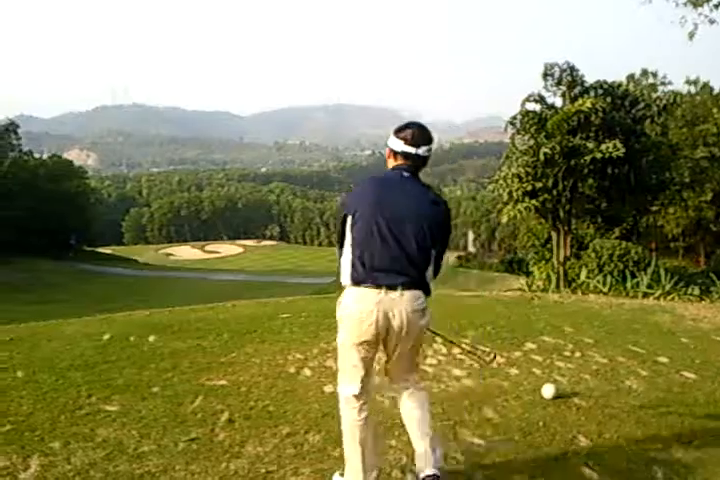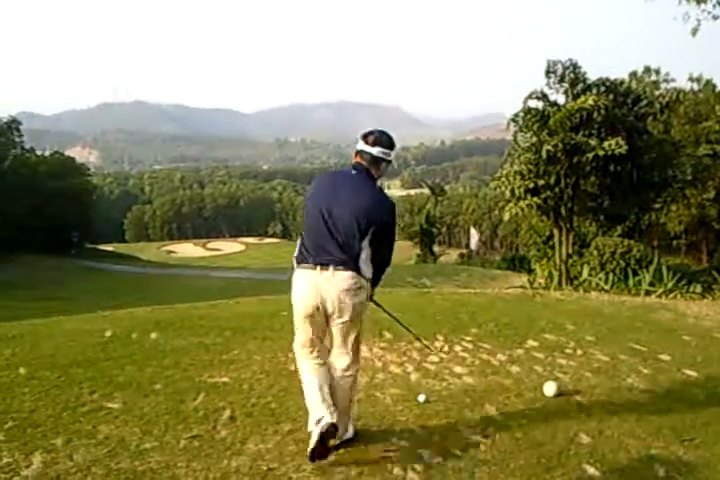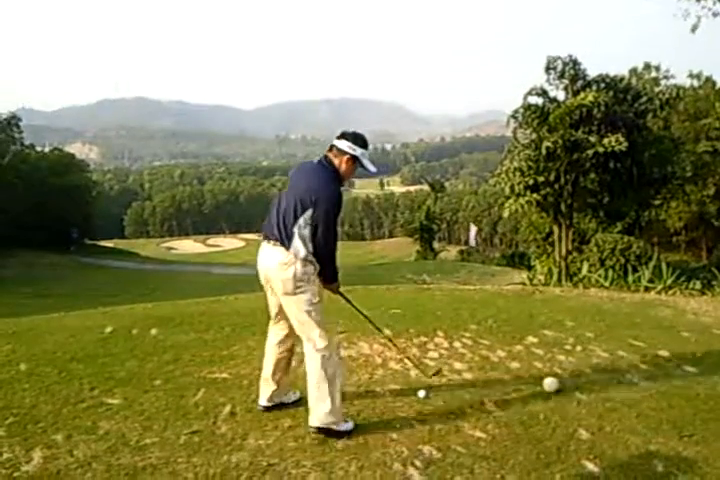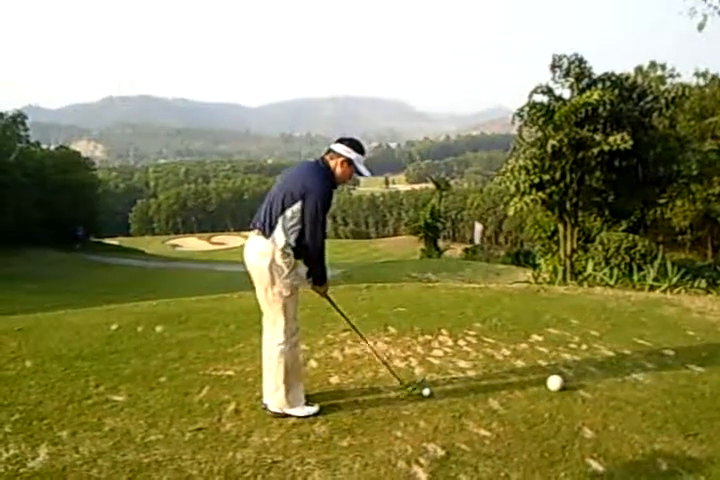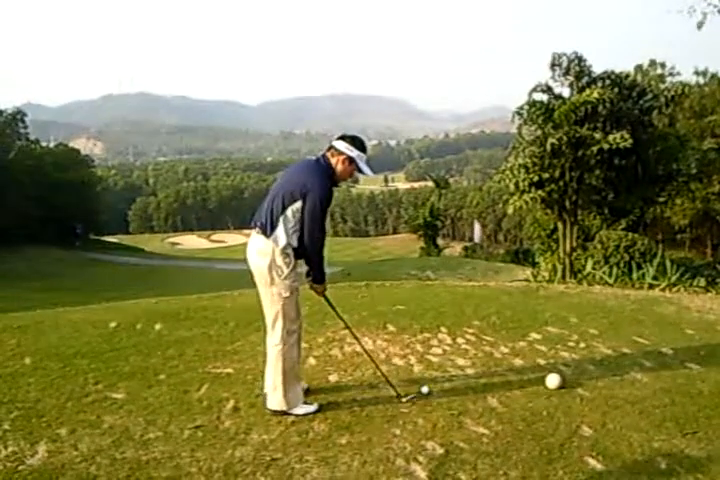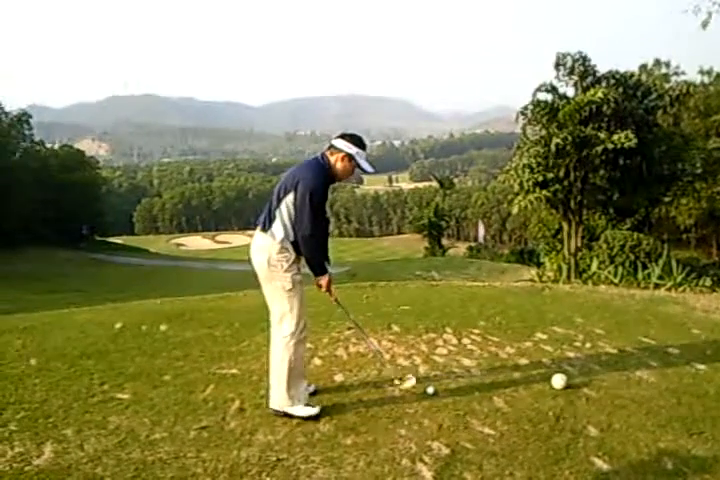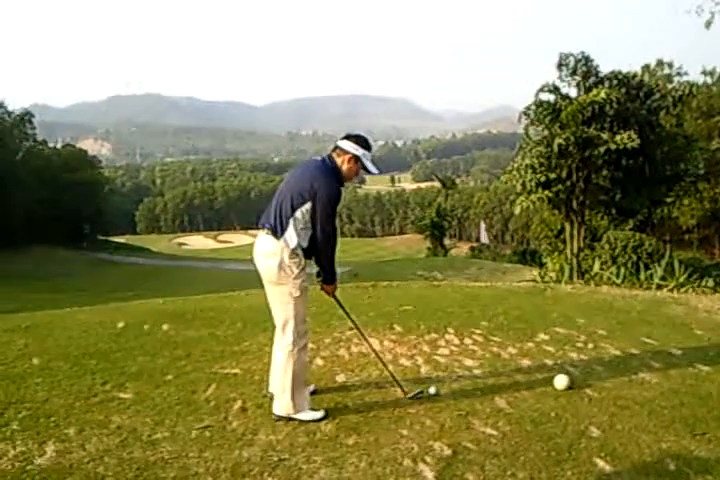
dt=0.5s
person 1, frame 1
left shoulder: (360, 191)
right shoulder: (436, 206)
right elbow: (434, 264)
left hip: (362, 301)
right hip: (410, 303)
left knee: (354, 393)
right knee: (408, 385)
person 1, frame 2
left shoulder: (320, 183)
right shoulder: (381, 203)
right elbow: (382, 257)
right wrist: (368, 284)
left hip: (307, 278)
right hip: (347, 283)
left knee: (310, 355)
right knee: (344, 362)
left ankle: (322, 421)
right ankle: (340, 429)
person 1, frame 3
left shoulder: (305, 170)
right shoulder: (329, 189)
right elbow: (324, 240)
left wrist: (321, 272)
right wrist: (331, 277)
left hip: (269, 255)
right hip: (290, 264)
left knee: (281, 329)
right knee: (318, 341)
left ankle: (271, 394)
right ankle: (325, 417)
person 1, frame 4
left shoulder: (304, 170)
right shoulder: (319, 185)
right elbow: (313, 237)
left wrist: (309, 269)
right wrist: (319, 278)
left hip: (258, 247)
right hip: (272, 255)
left knee: (274, 327)
right knee: (285, 332)
left ankle: (274, 392)
right ankle: (284, 401)
person 1, frame 5
left shoulder: (306, 168)
right shoulder: (319, 183)
right elbow: (312, 236)
left wrist: (312, 270)
right wrist: (318, 277)
left hip: (264, 246)
right hip: (274, 254)
left knee: (288, 323)
right knee: (284, 329)
left ankle: (278, 384)
right ankle: (283, 400)
person 1, frame 6
left shoulder: (315, 173)
right shoulder: (313, 178)
left elbow: (317, 226)
right elbow: (306, 230)
left wrist: (323, 267)
right wrist: (320, 271)
left hip: (277, 250)
right hip: (275, 252)
left knee: (285, 323)
right knee: (292, 326)
left ankle: (286, 384)
right ankle: (286, 398)
person 1, frame 7
left shoulder: (312, 168)
right shoulder: (327, 184)
right elbow: (325, 235)
left wrist: (324, 271)
right wrist: (329, 277)
left hip: (270, 246)
right hip: (282, 255)
left knee: (287, 325)
right knee: (293, 332)
left ankle: (282, 384)
right ankle: (289, 405)
